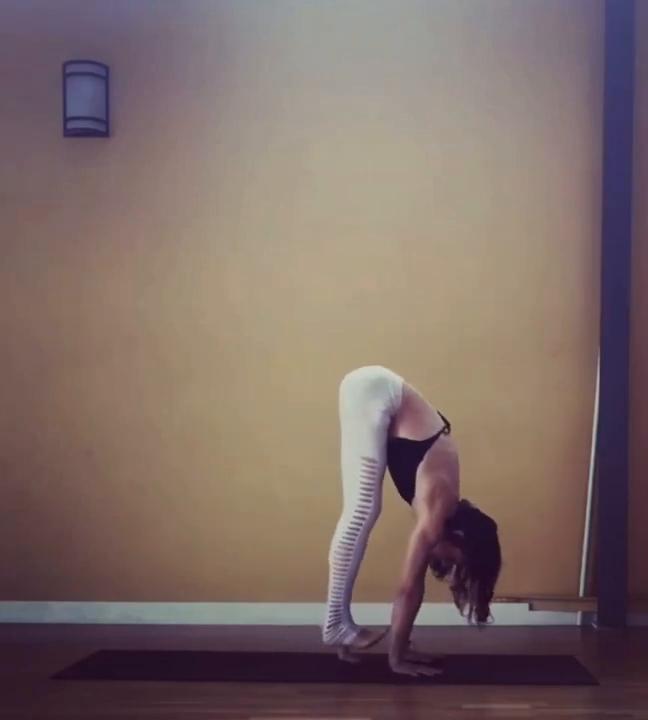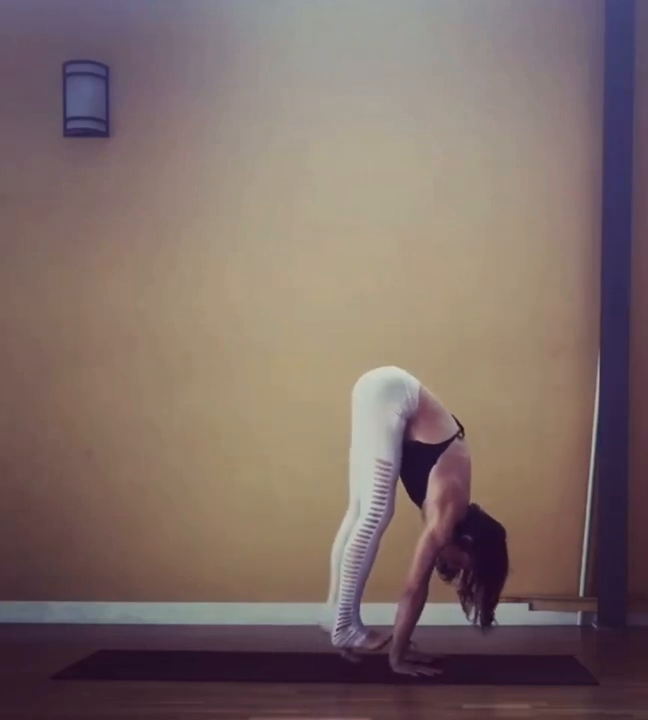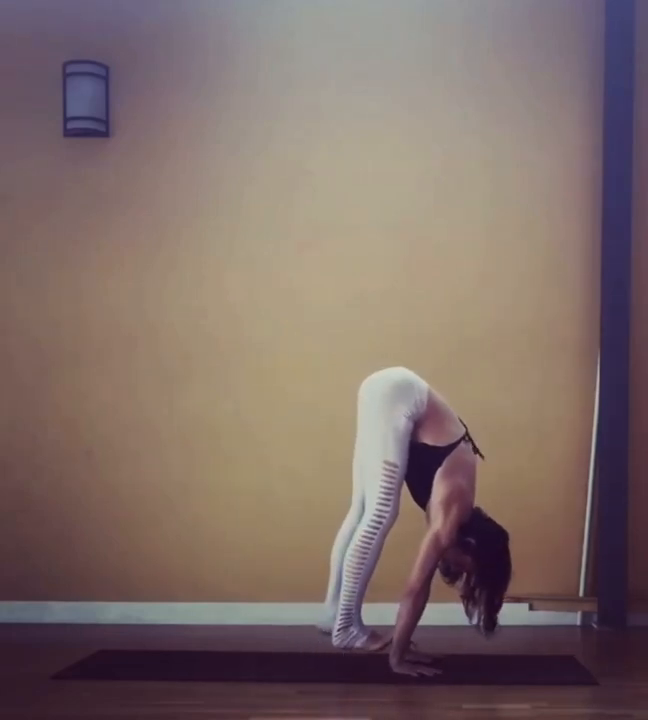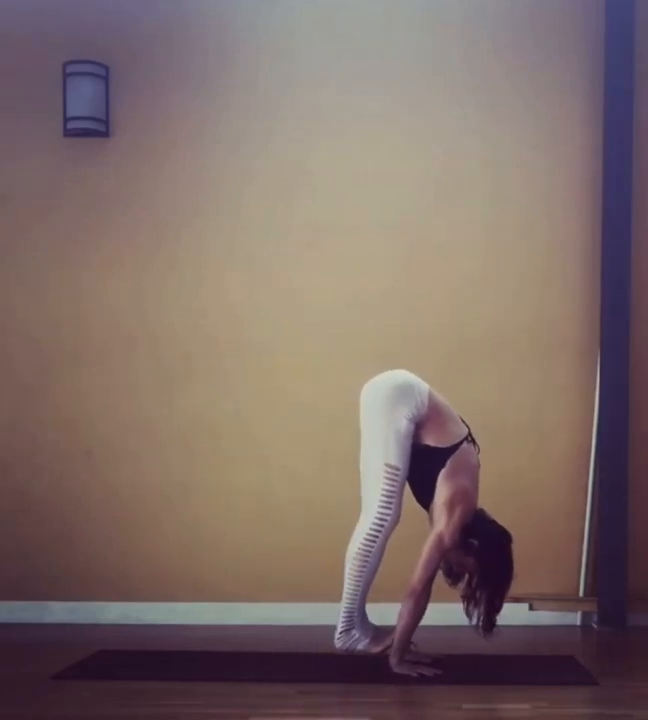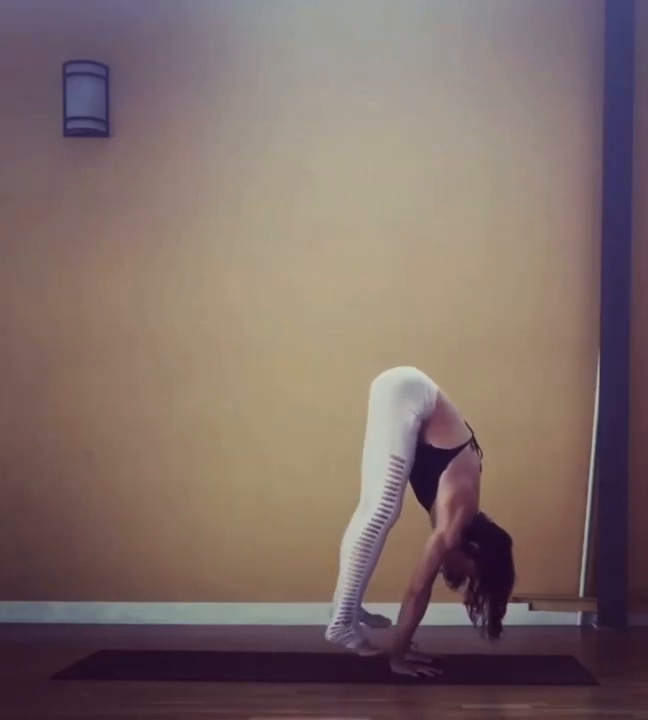
dt=0.4s
person 1, frame 1
left shoulder: (442, 508)
right shoulder: (436, 517)
left elbow: (412, 582)
right elbow: (408, 587)
left wrist: (402, 648)
right wrist: (396, 657)
left hip: (378, 393)
left knee: (358, 513)
right knee: (363, 513)
left ankle: (339, 622)
right ankle: (336, 624)
person 1, frame 2
left shoulder: (450, 511)
right shoulder: (445, 521)
left elbow: (417, 583)
right elbow: (414, 588)
left wrist: (401, 645)
right wrist: (397, 657)
left hip: (387, 392)
left knee: (362, 511)
right knee: (376, 516)
left ankle: (337, 615)
right ankle: (344, 625)
person 1, frame 3
left shoulder: (454, 511)
right shoulder: (450, 523)
left elbow: (418, 585)
right elbow: (416, 589)
right wrist: (397, 657)
left hip: (392, 392)
left knee: (365, 511)
right knee: (379, 517)
left ankle: (334, 611)
right ankle: (345, 626)
person 1, frame 4
left shoulder: (458, 514)
right shoulder: (452, 524)
right elbow: (417, 589)
right wrist: (398, 658)
left knee: (375, 518)
right knee: (382, 519)
left ankle: (355, 622)
right ankle: (348, 630)
person 1, frame 5
left shoulder: (458, 518)
right shoulder: (453, 527)
left elbow: (420, 585)
right elbow: (418, 590)
right wrist: (398, 657)
left knee: (373, 509)
right knee: (382, 512)
left ankle: (347, 610)
right ankle: (343, 622)
